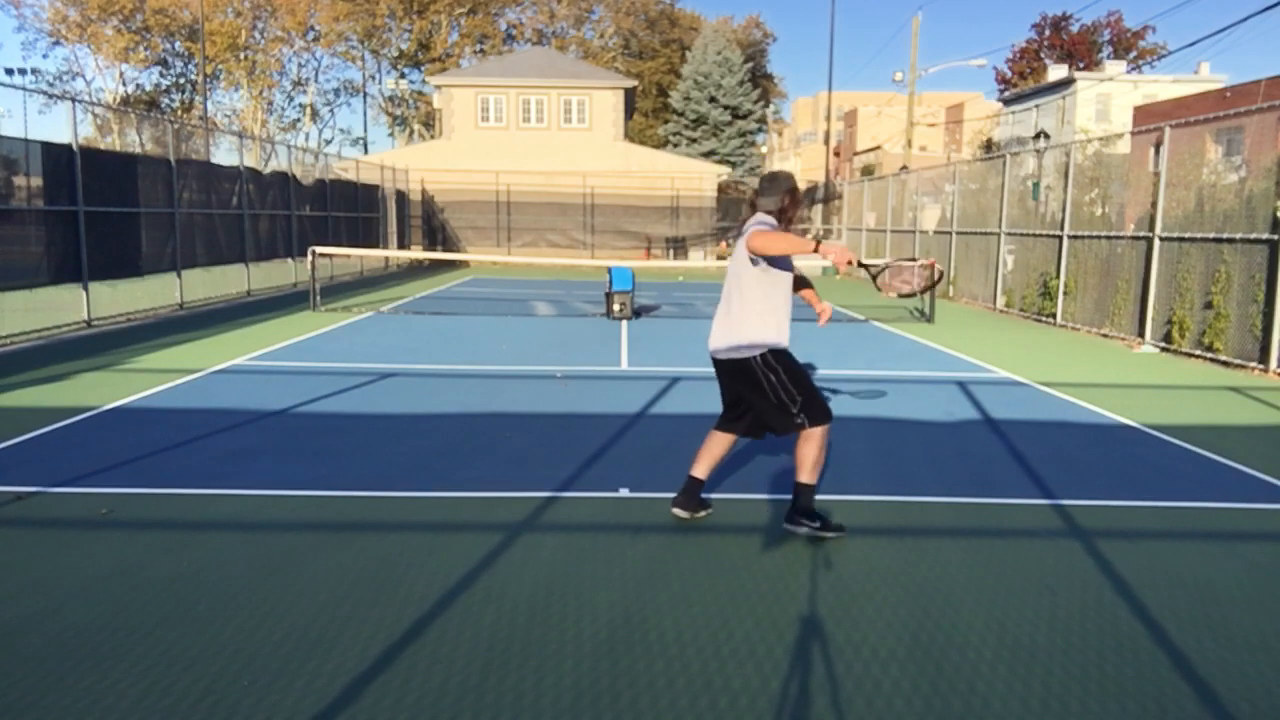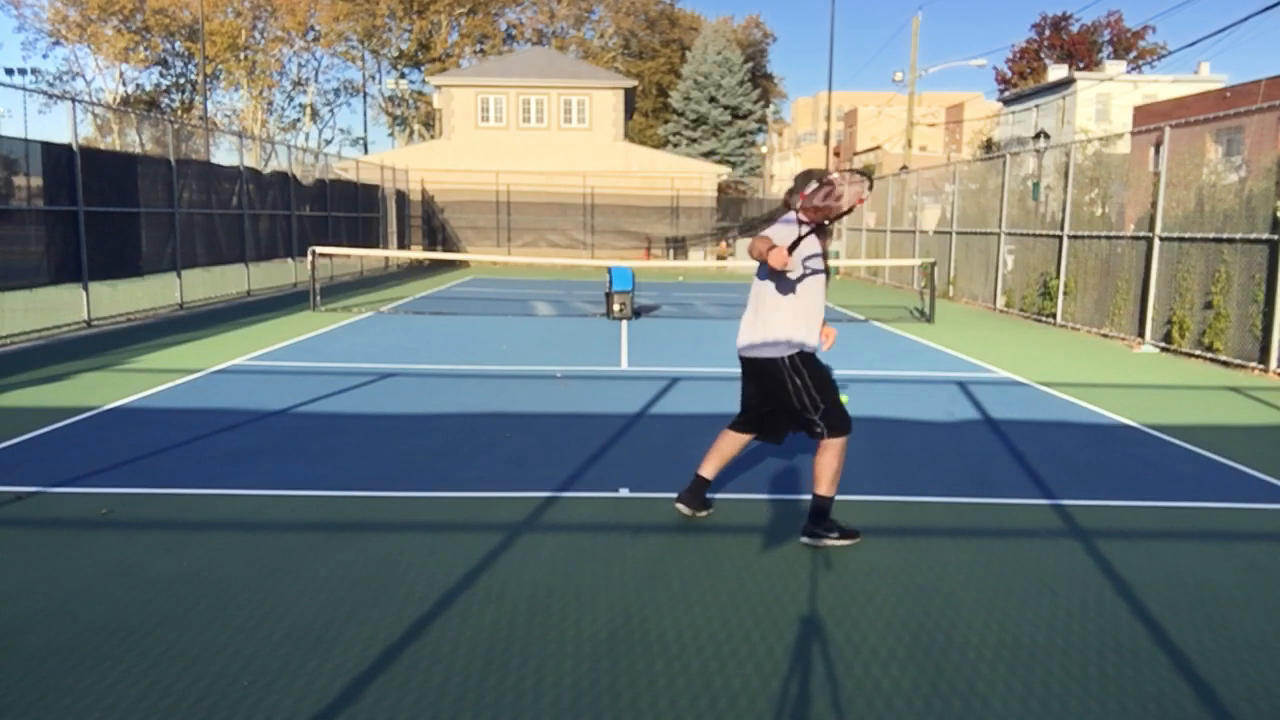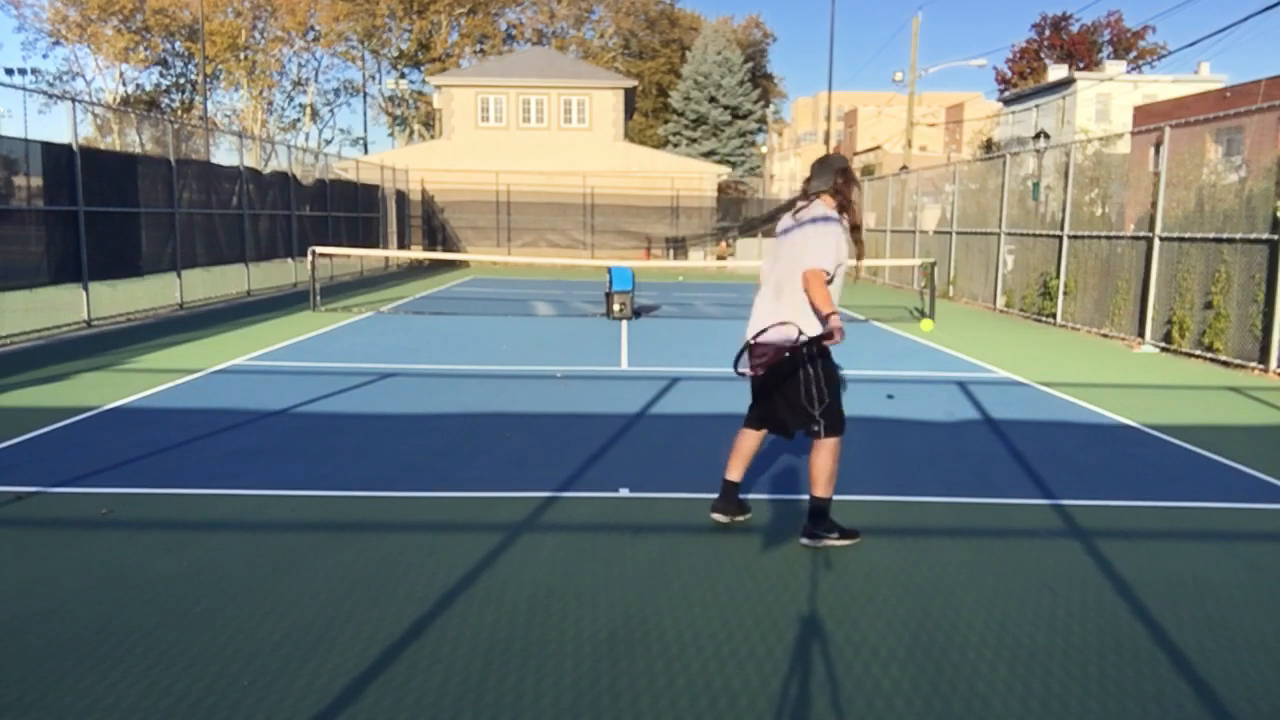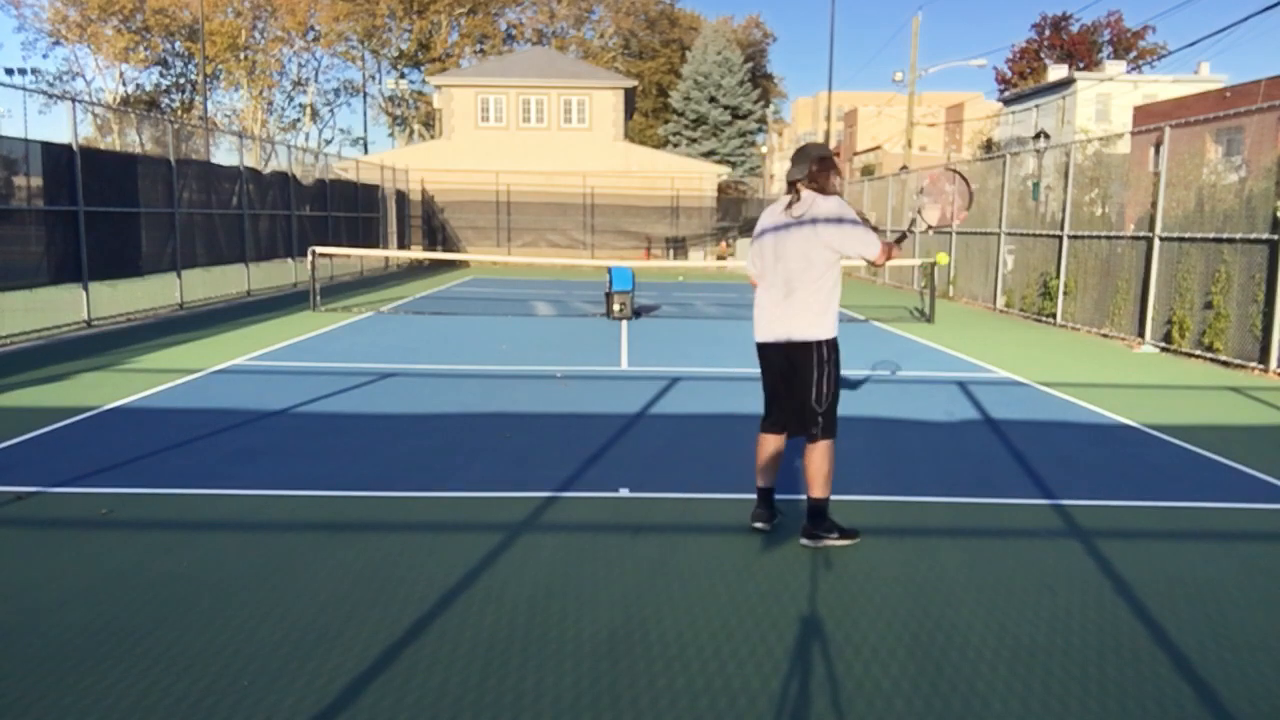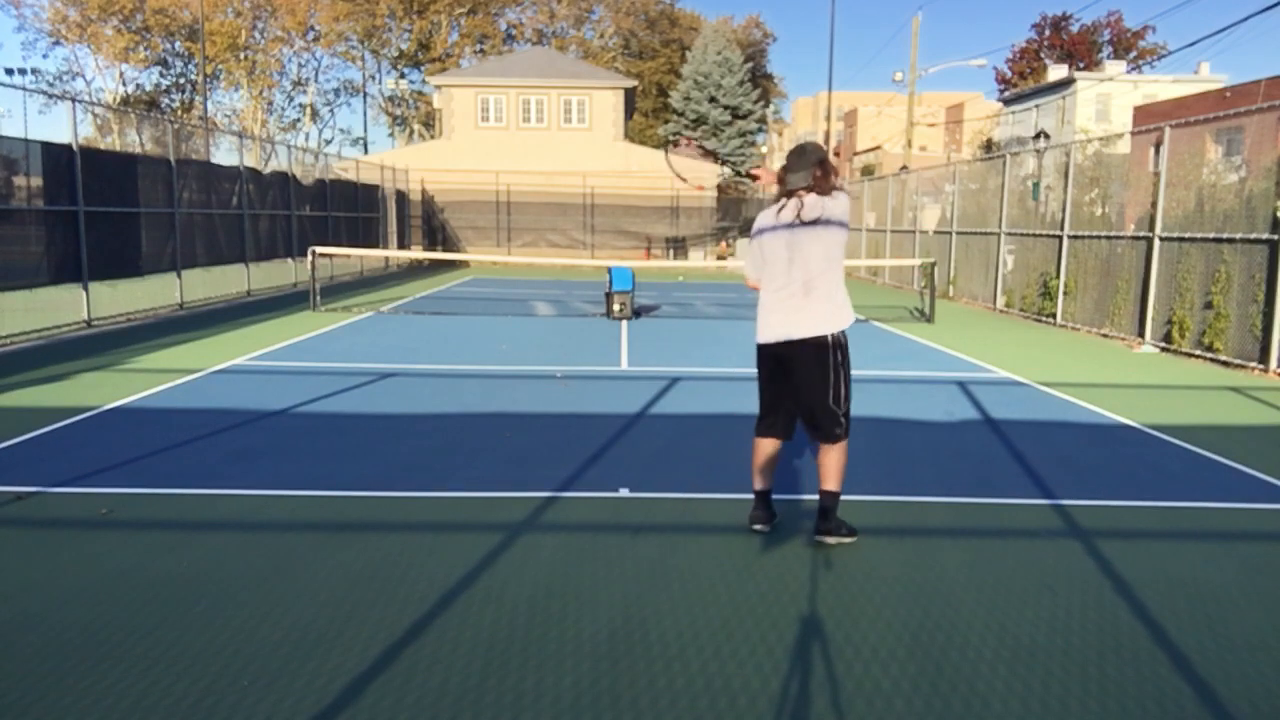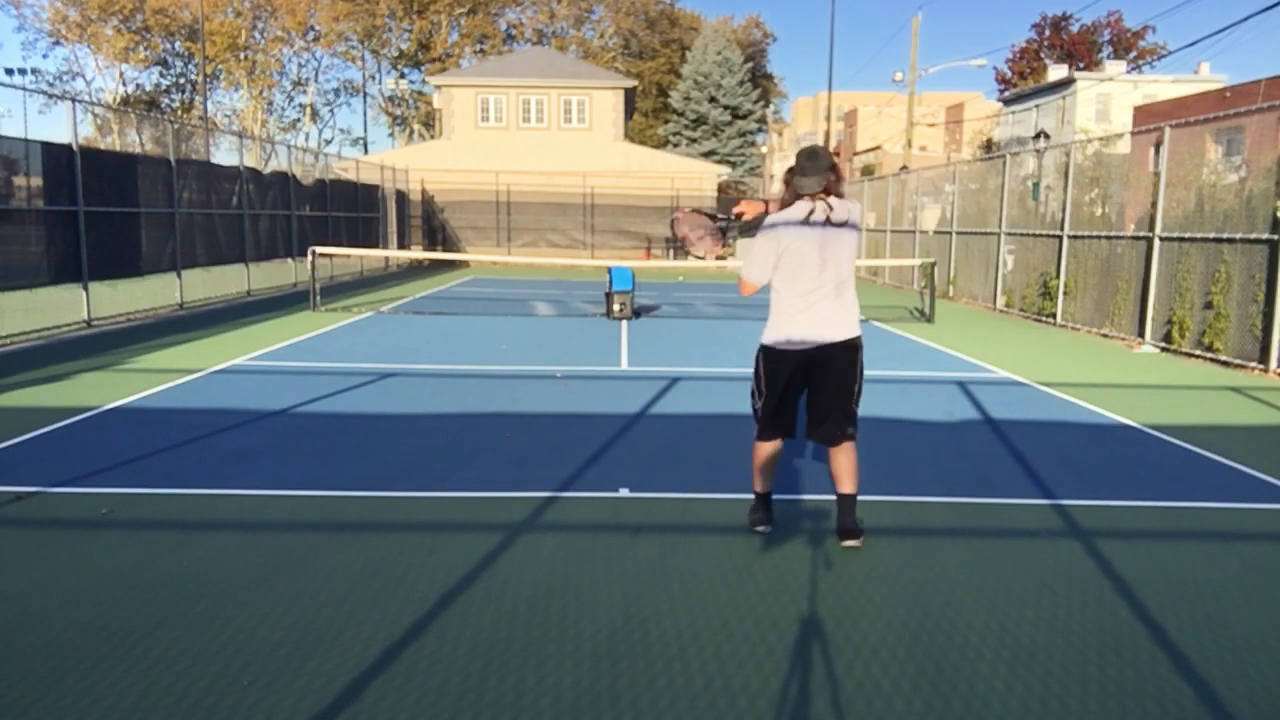
dt=0.2s
person 1, frame 1
left shoulder: (773, 234)
right shoulder: (763, 228)
left elbow: (791, 276)
right elbow: (757, 243)
left wrist: (816, 300)
right wrist: (821, 247)
left hip: (729, 349)
right hip: (754, 351)
left knee: (731, 422)
right knee: (816, 419)
left ankle: (688, 496)
right ankle: (801, 510)
person 1, frame 2
left shoulder: (804, 233)
right shoulder: (791, 225)
right elbow: (757, 245)
left wrist: (820, 323)
right wrist: (771, 254)
left hip: (756, 349)
right hip: (784, 353)
left knee: (745, 423)
right knee: (834, 429)
left ankle: (694, 493)
right ankle: (819, 523)
person 1, frame 3
left shoulder: (794, 219)
right shoulder: (828, 223)
right elbow: (813, 275)
right wrist: (829, 316)
left hip: (764, 335)
right hip: (797, 343)
left knee: (759, 418)
right knee: (827, 430)
left ankle: (727, 497)
right ankle: (819, 523)
person 1, frame 4
left shoulder: (768, 215)
right shoulder: (832, 211)
left elbow: (755, 276)
right elbow: (878, 255)
right wrist: (893, 245)
left hip: (769, 334)
right hip: (810, 336)
left knee: (774, 421)
right knee: (821, 429)
left ankle: (764, 505)
right ankle: (816, 523)
person 1, frame 5
left shoulder: (765, 221)
right shoulder: (838, 207)
right wrist: (778, 181)
left hip: (773, 338)
right hip: (822, 335)
left knee: (769, 425)
right knee: (832, 429)
left ankle: (762, 507)
right ankle: (828, 518)
person 1, frame 6
left shoulder: (776, 226)
right shoulder: (850, 214)
left elbow: (747, 286)
right wrist: (766, 207)
left hip: (785, 343)
right hip: (840, 340)
left knee: (769, 428)
right knee: (840, 432)
left ankle: (763, 509)
right ankle: (847, 522)
